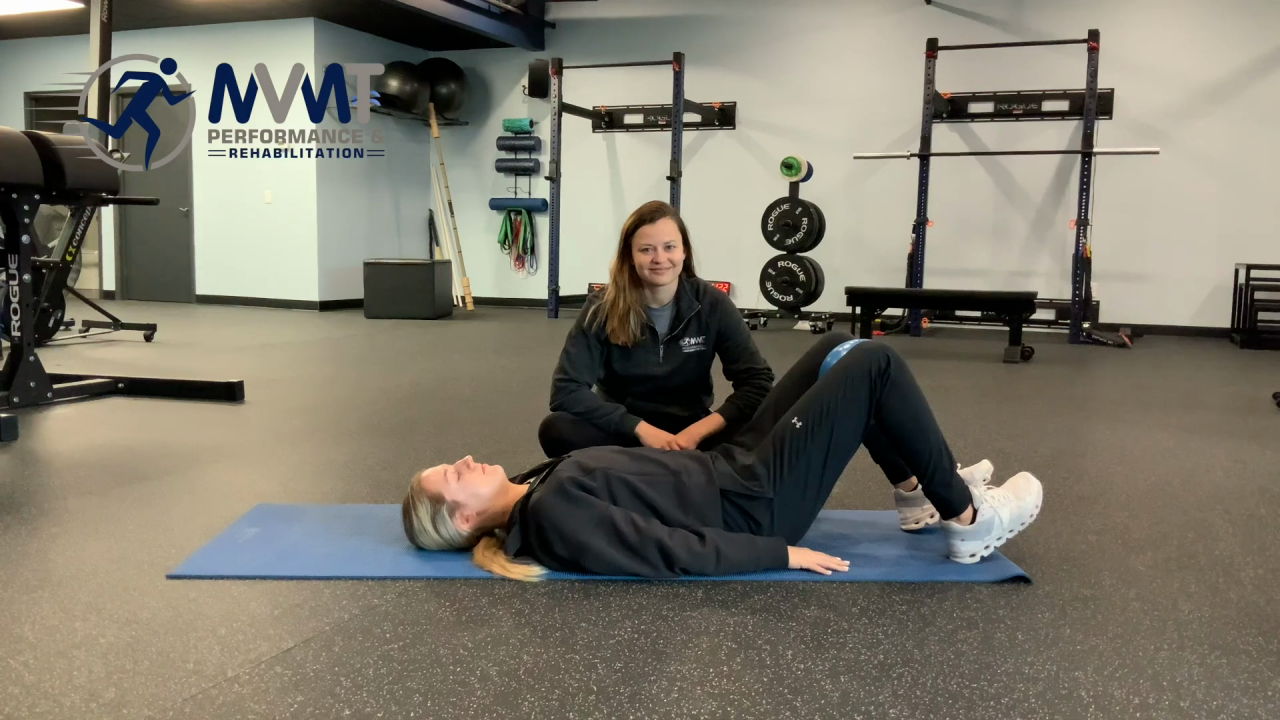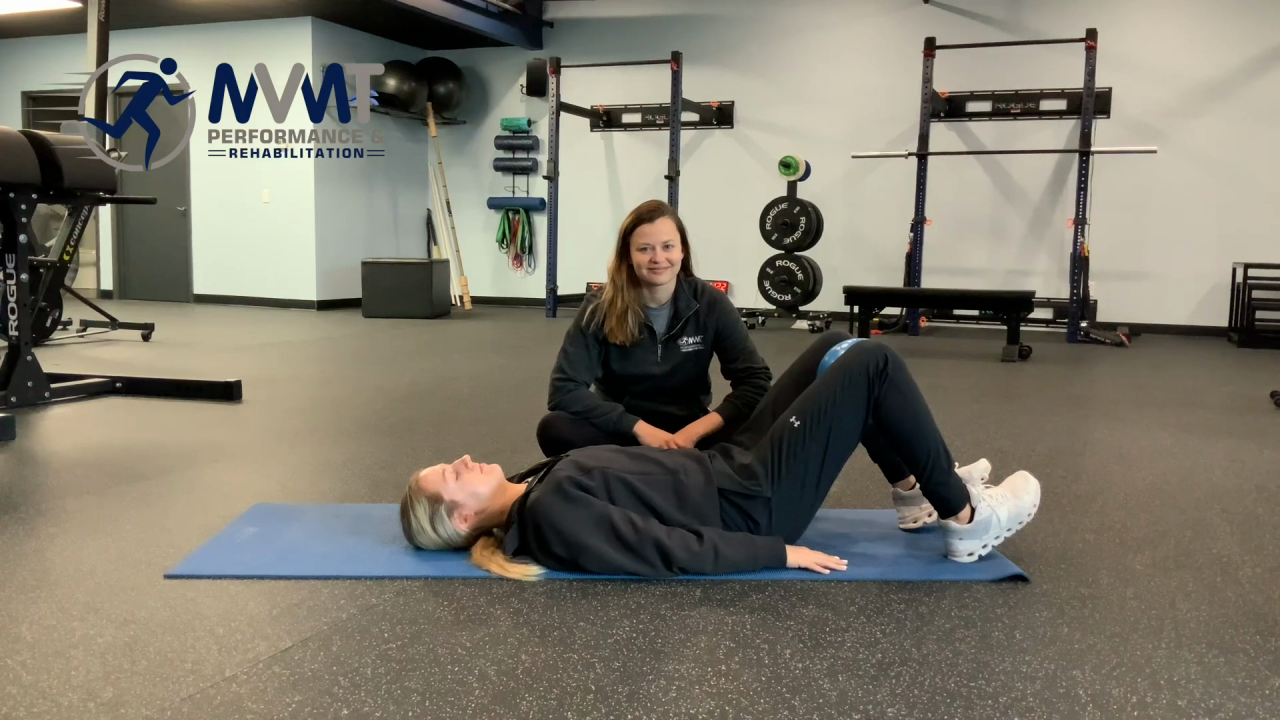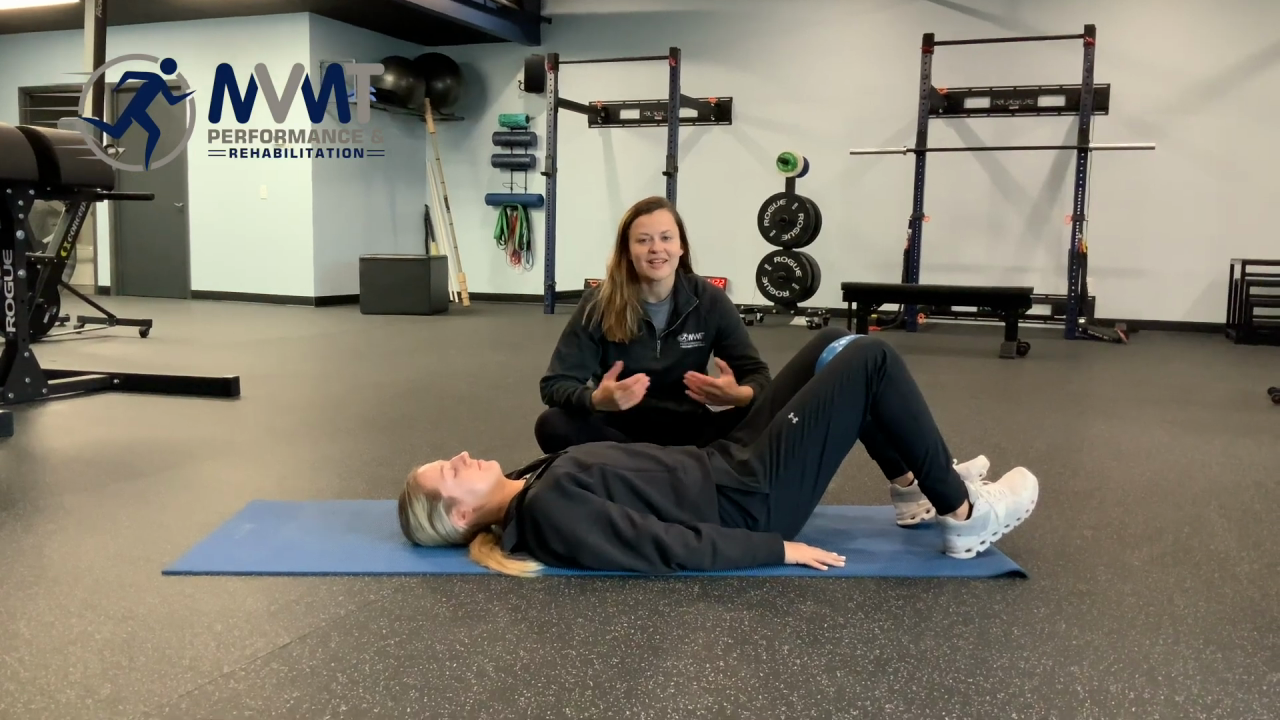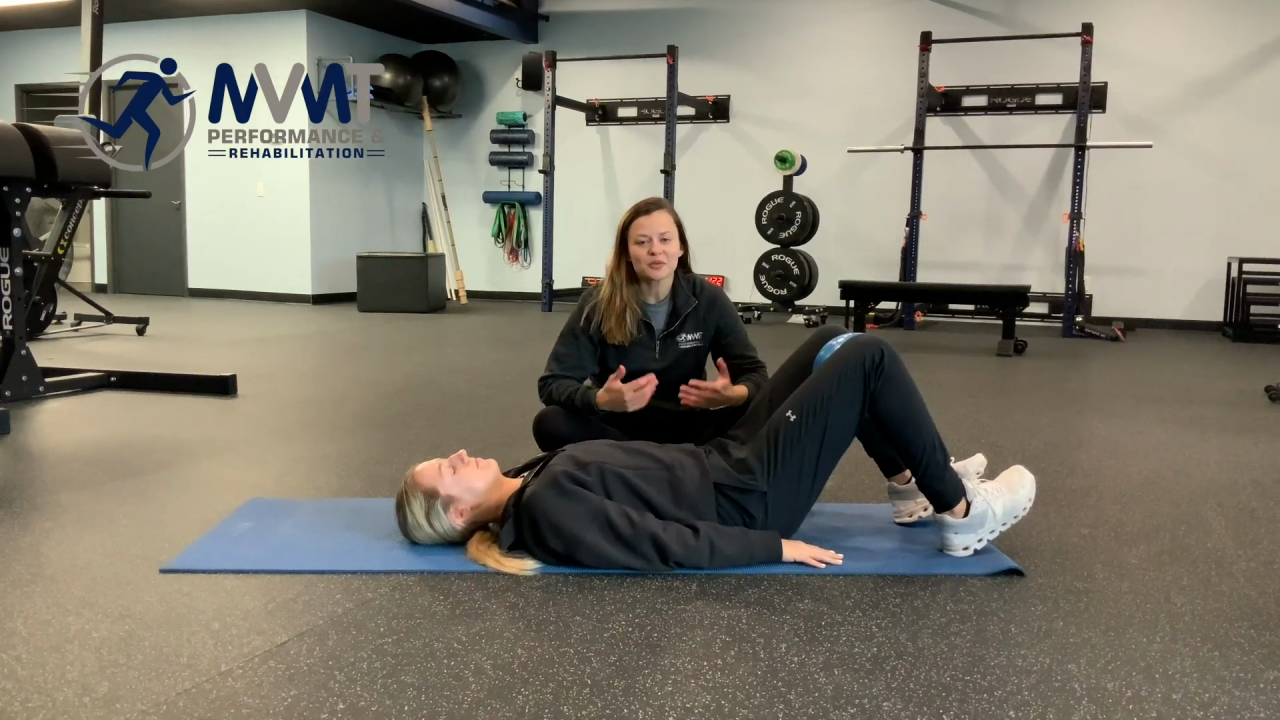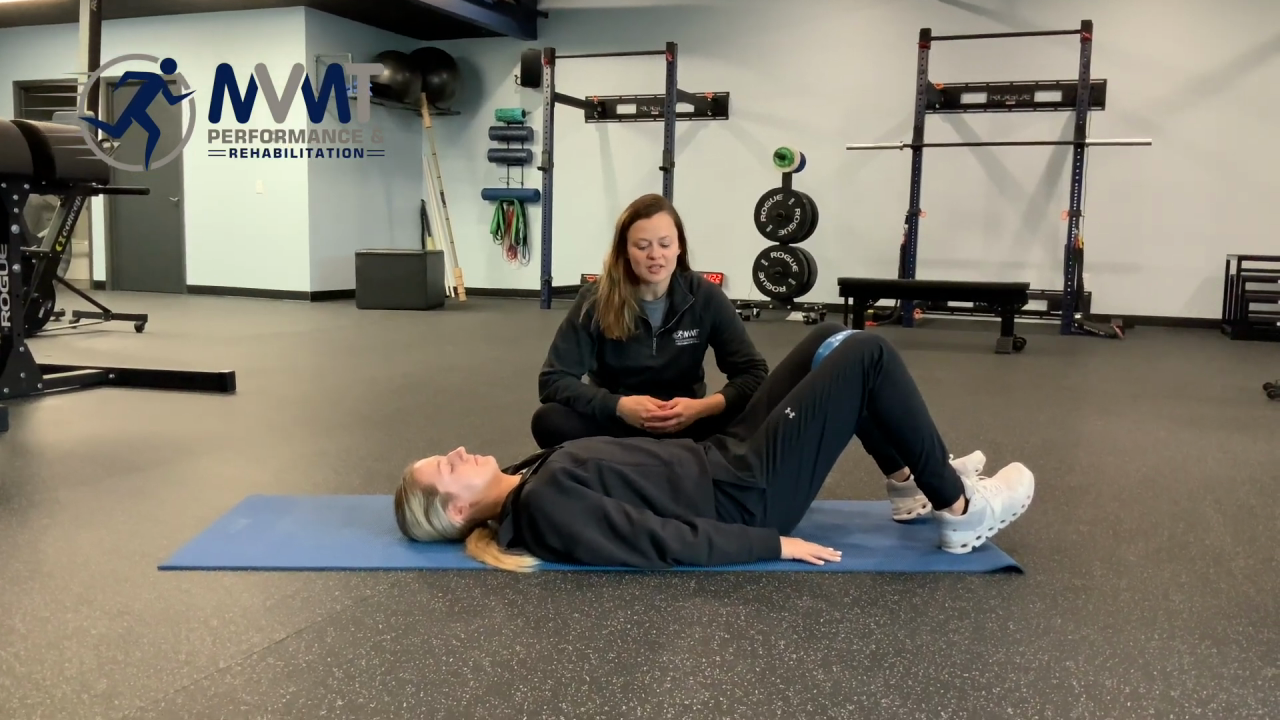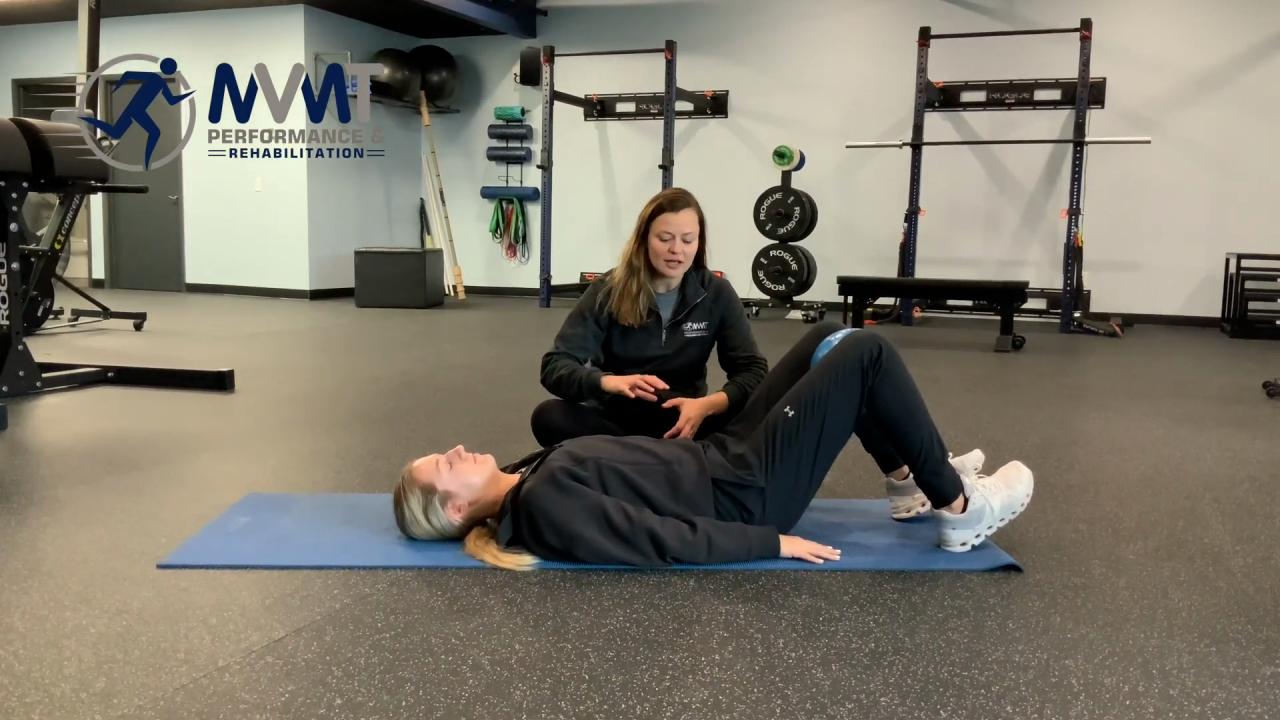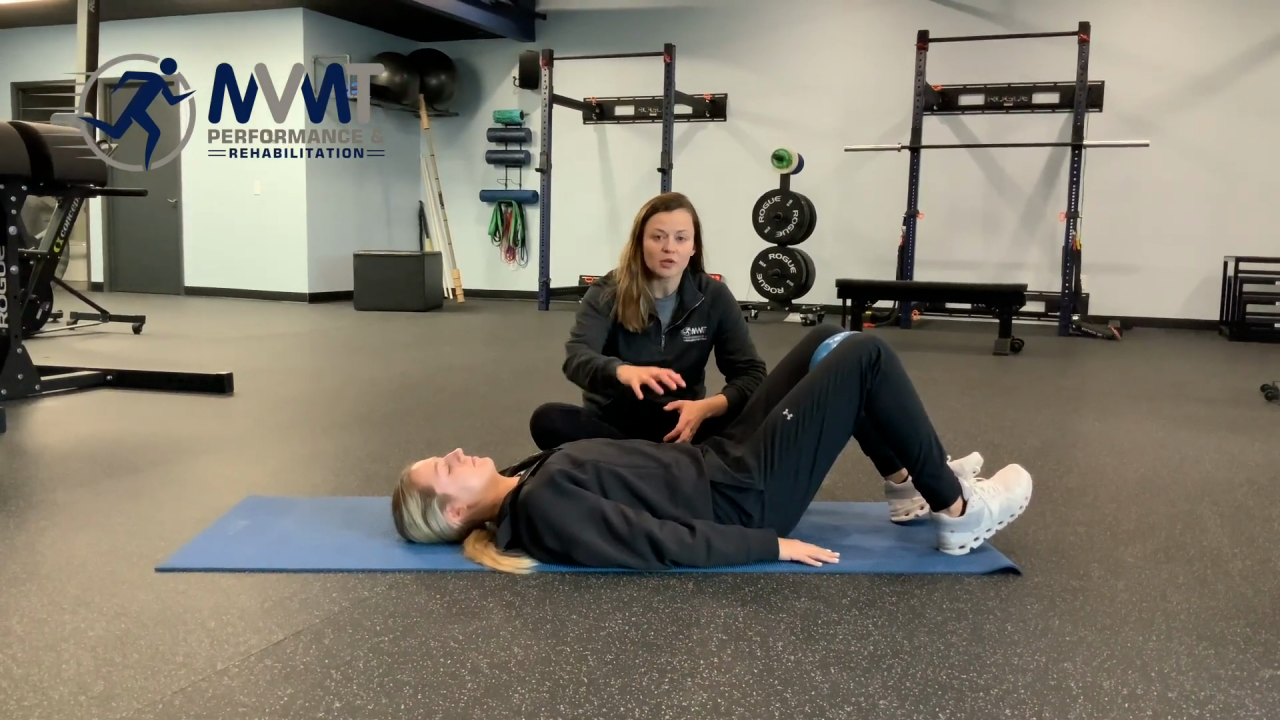
dt=0.7s
person 1, frame 1
left shoulder: (536, 485)
right shoulder: (551, 515)
right elbow: (674, 551)
right wrist: (782, 554)
left hip: (727, 468)
right hip: (754, 503)
left knee: (840, 348)
right knee: (875, 363)
left ankle: (924, 489)
right ankle: (966, 519)
person 1, frame 2
left shoulder: (533, 486)
right shoulder: (549, 515)
right elbow: (674, 551)
right wrist: (780, 553)
left hip: (728, 471)
right hip: (753, 505)
left knee: (839, 347)
right knee: (874, 363)
left ankle: (922, 489)
right ankle: (965, 519)
person 1, frame 3
left shoulder: (534, 481)
right shoulder: (548, 512)
right elbow: (672, 547)
right wrist: (779, 549)
left hip: (724, 464)
right hip: (751, 500)
left knee: (836, 342)
right knee: (871, 360)
left ankle: (919, 485)
right ankle: (963, 514)
person 1, frame 4
left shoulder: (531, 479)
right shoulder: (546, 510)
right elbow: (669, 544)
right wrist: (776, 546)
left hip: (722, 464)
right hip: (749, 498)
left knee: (835, 342)
right knee: (869, 357)
left ankle: (916, 485)
right ankle: (962, 513)
person 1, frame 5
left shoulder: (529, 477)
right shoulder: (545, 507)
right elbow: (668, 541)
right wrist: (775, 544)
left hip: (719, 459)
right hip: (748, 495)
left knee: (833, 336)
right knee: (868, 355)
left ankle: (917, 481)
right ankle: (960, 510)
person 1, frame 6
left shoulder: (528, 476)
right shoulder: (543, 505)
right elbow: (667, 540)
right wrist: (774, 542)
left hip: (721, 460)
right hip: (747, 494)
left knee: (832, 336)
right knee: (868, 353)
left ankle: (914, 480)
right ankle: (959, 509)
person 1, frame 7
left shoulder: (526, 481)
right shoulder: (542, 509)
right elbow: (668, 544)
right wrist: (774, 546)
left hip: (719, 462)
right hip: (745, 497)
left knee: (832, 339)
right knee: (866, 357)
left ankle: (914, 482)
right ankle: (957, 512)
person 2, frame 1
left shoulder: (712, 304)
right shoulder: (604, 308)
left elbow: (758, 382)
right elbow: (566, 390)
left wrist: (696, 433)
right wrist: (642, 429)
left hip: (688, 432)
right hip: (624, 432)
right knee: (556, 430)
person 2, frame 2
left shoulder: (710, 303)
right shoulder: (602, 307)
left elbow: (756, 381)
right elbow: (564, 390)
left wrist: (694, 432)
right wrist: (640, 429)
left hip: (687, 432)
right hip: (622, 432)
right knee: (554, 429)
person 2, frame 3
left shoulder: (710, 300)
right shoulder: (600, 302)
left elbow: (757, 374)
right elbow: (555, 384)
left wrist: (738, 395)
right wrist: (597, 399)
left hip: (687, 427)
right hip: (619, 429)
right knee: (552, 426)
person 2, frame 4
left shoulder: (709, 300)
right shoulder: (599, 302)
left elbow: (754, 372)
right elbow: (552, 383)
left wrist: (732, 395)
right wrist: (599, 399)
left hip: (685, 427)
right hip: (617, 429)
right knee: (550, 423)
person 2, frame 5
left shoulder: (706, 297)
right shoulder: (597, 298)
left elbow: (754, 373)
right elbow: (553, 380)
left wrist: (702, 407)
right wrist: (618, 405)
left hip: (683, 425)
right hip: (614, 424)
right knee: (547, 420)
person 2, frame 6
left shoulder: (716, 293)
right shoulder: (608, 291)
left elbow: (754, 371)
right elbow: (554, 367)
left wrist: (706, 405)
right wrist: (608, 381)
left hip: (682, 421)
right hip: (614, 419)
right knee: (547, 417)
person 2, frame 7
left shoulder: (714, 296)
right shoulder: (607, 294)
left elbow: (752, 374)
right elbow: (578, 358)
left wrist: (706, 407)
right wrist: (623, 371)
left hip: (680, 424)
right hip: (611, 422)
right knee: (547, 420)
